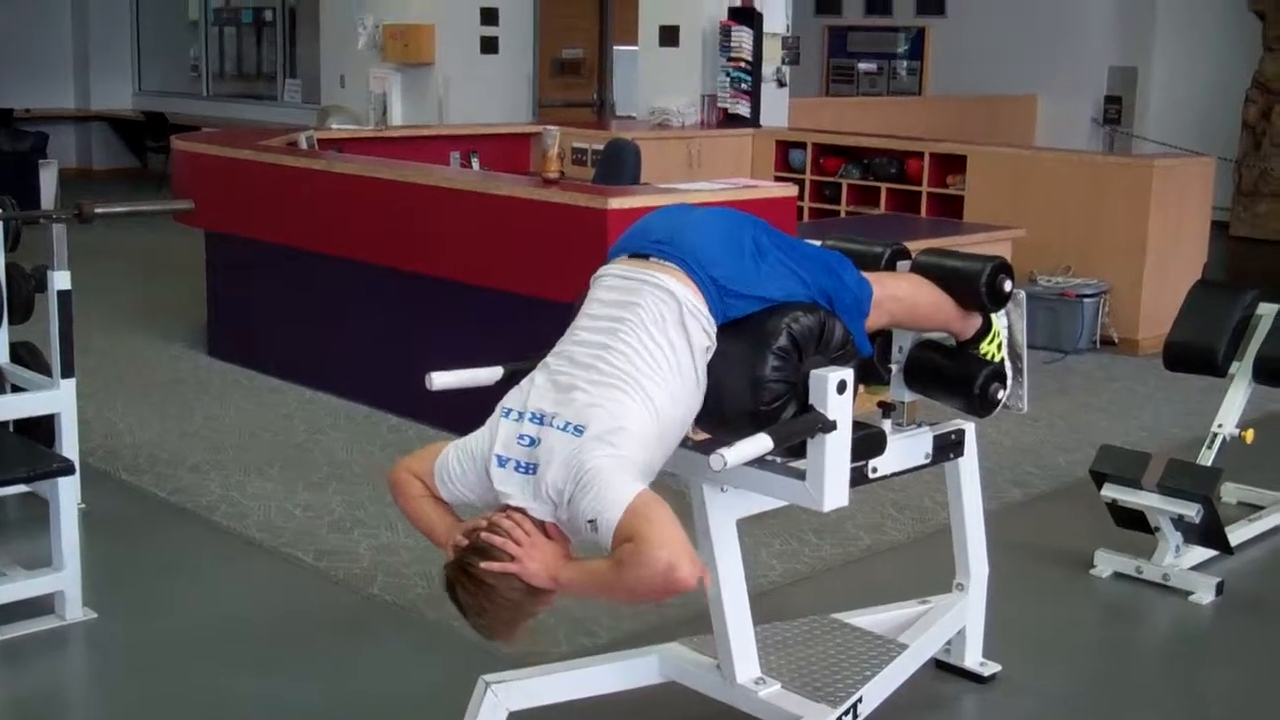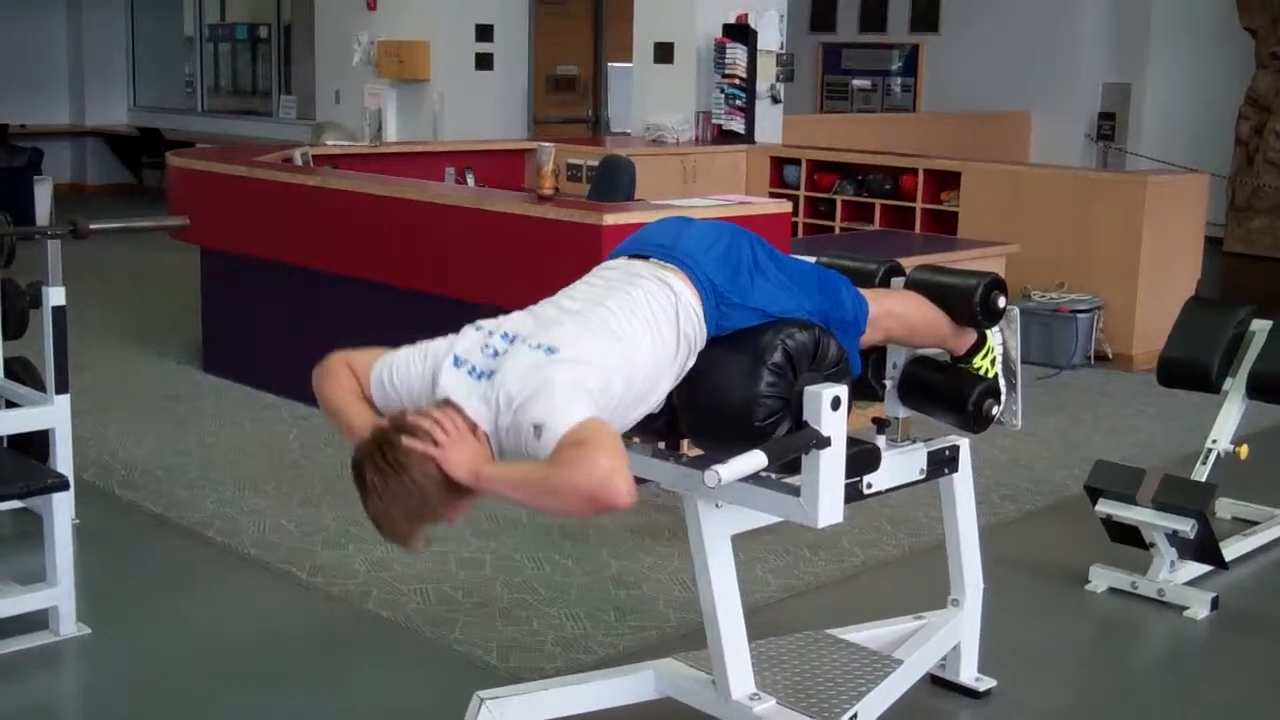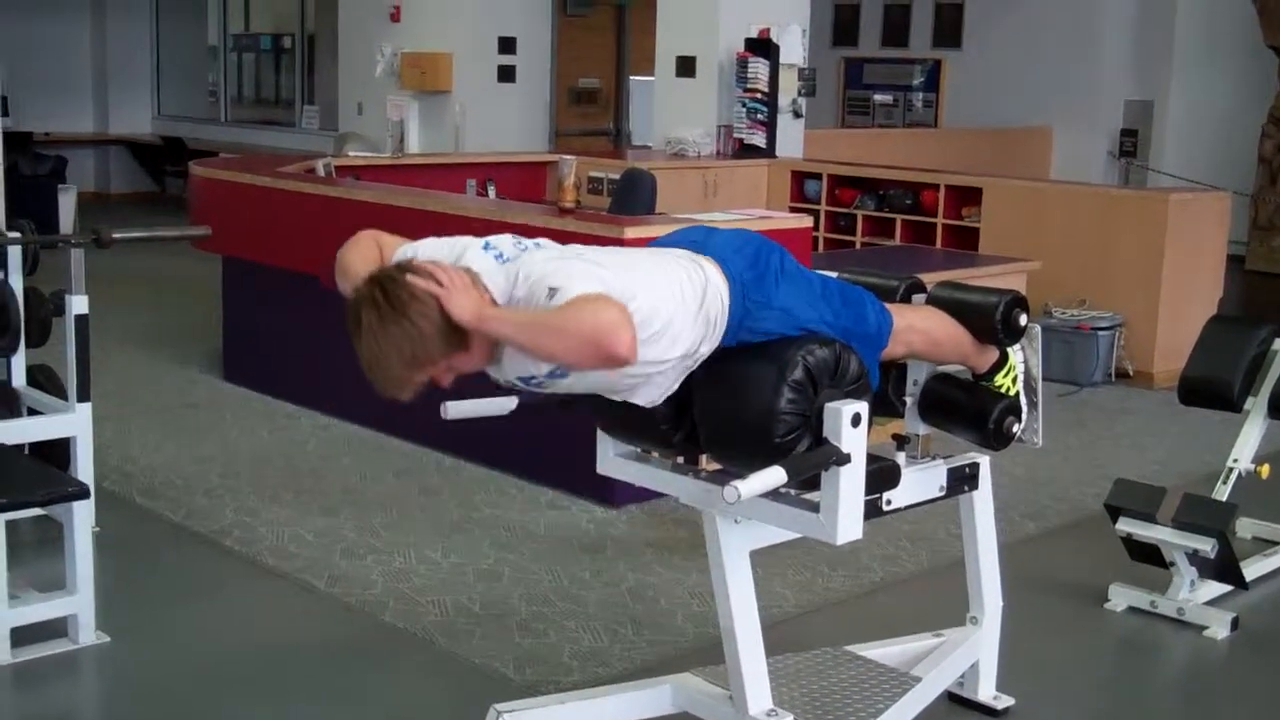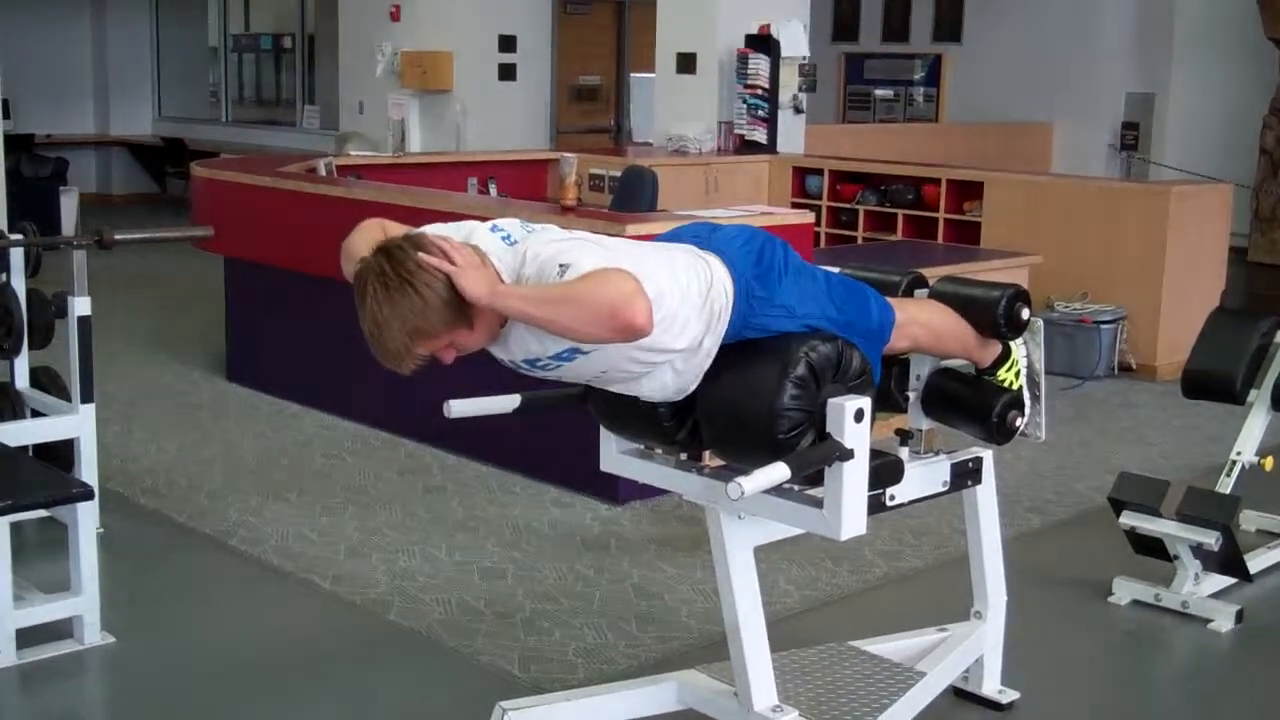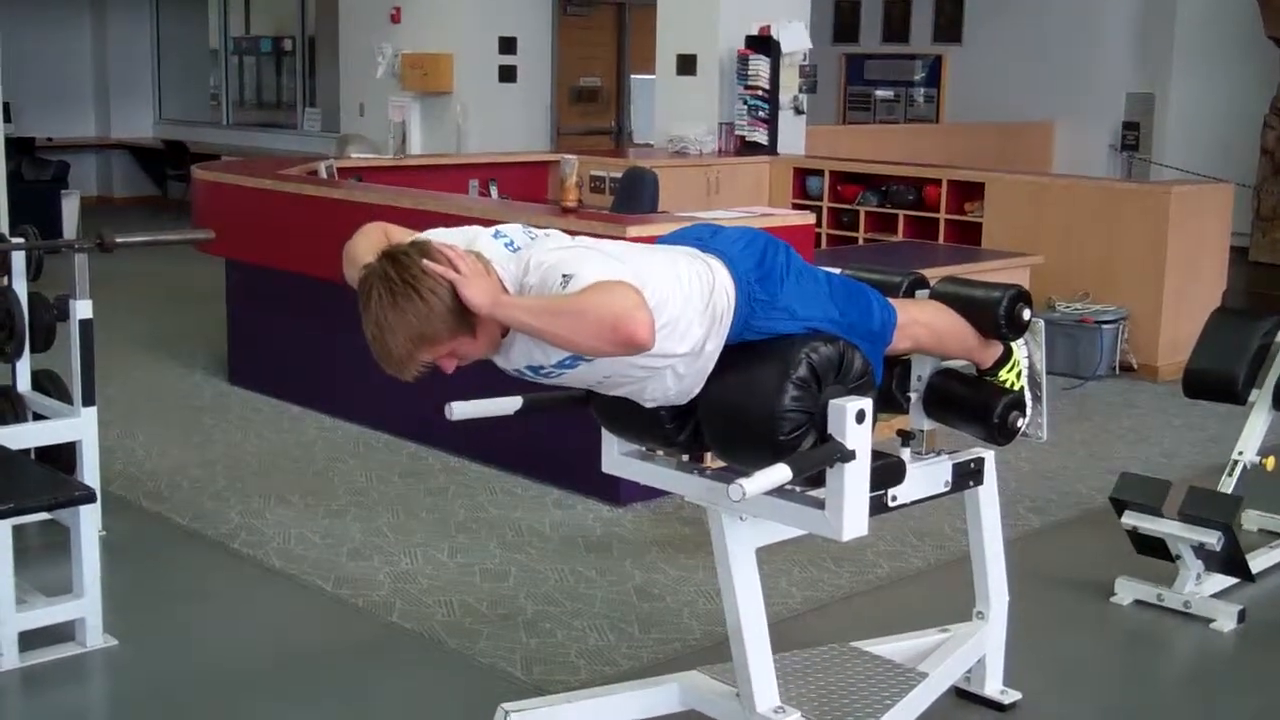
dt=0.4s
person 1, frame 1
left shoulder: (586, 476)
right shoulder: (491, 454)
left elbow: (674, 567)
right elbow: (406, 474)
left wrist: (563, 574)
right wrist: (453, 539)
left hip: (706, 265)
right hip: (642, 247)
left knee: (866, 304)
left ankle: (974, 328)
person 1, frame 2
left shoulder: (536, 402)
right shoulder: (442, 370)
left elbow: (610, 485)
right elbow: (333, 372)
left wrist: (486, 471)
right wrist: (380, 446)
left hip: (707, 285)
right hip: (641, 258)
left knee: (858, 320)
left ankle: (969, 343)
person 1, frame 3
left shoulder: (544, 292)
right shoulder: (451, 265)
left elbow: (612, 341)
right elbow: (361, 249)
left wrist: (485, 319)
right wrist: (385, 320)
left hip: (737, 284)
right hip: (678, 260)
left knee: (886, 335)
left ankle: (992, 363)
person 1, frame 4
left shoulder: (548, 266)
right shoulder: (456, 250)
left elbow: (629, 313)
right elbow: (366, 238)
left wrist: (496, 296)
right wrist: (384, 291)
left hip: (741, 284)
right hip: (682, 257)
left knee: (889, 329)
left ankle: (995, 356)
person 1, frame 5
left shoulder: (549, 276)
right shoulder: (455, 256)
left elbow: (630, 326)
right elbow: (369, 239)
left wrist: (499, 304)
right wrist: (384, 294)
left hip: (744, 284)
right hip: (684, 260)
left knee: (890, 330)
left ankle: (997, 357)
